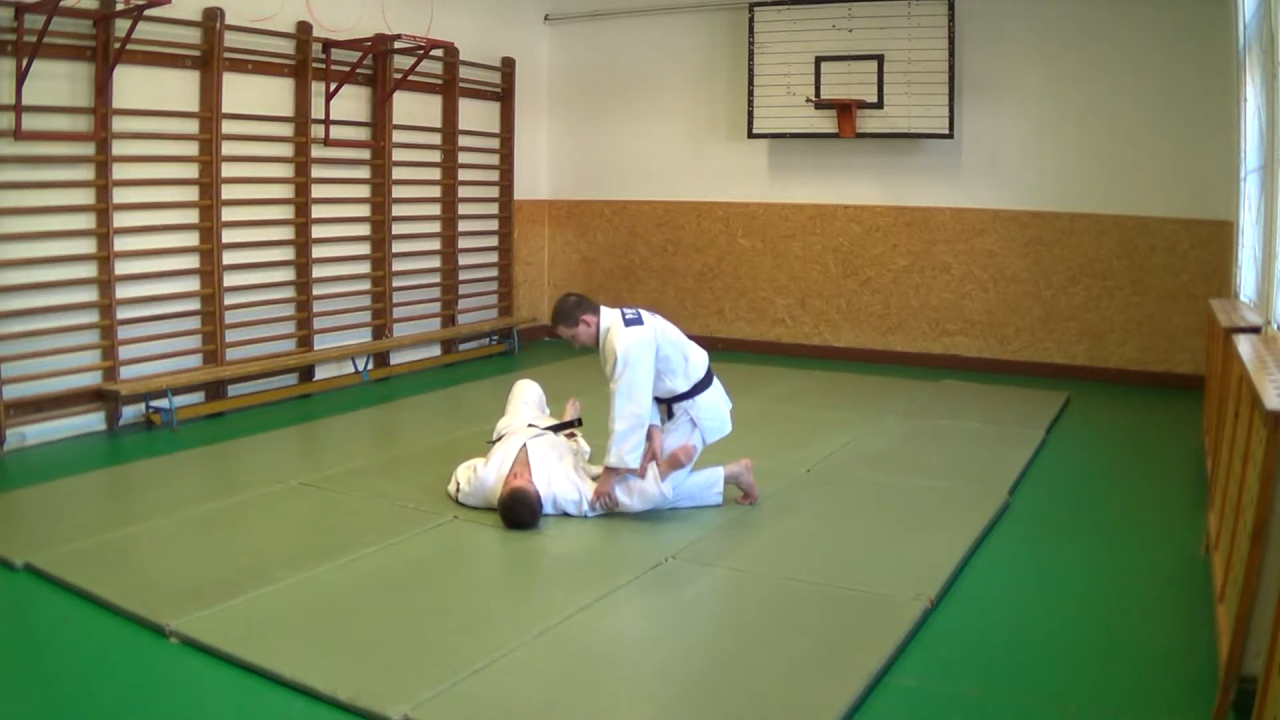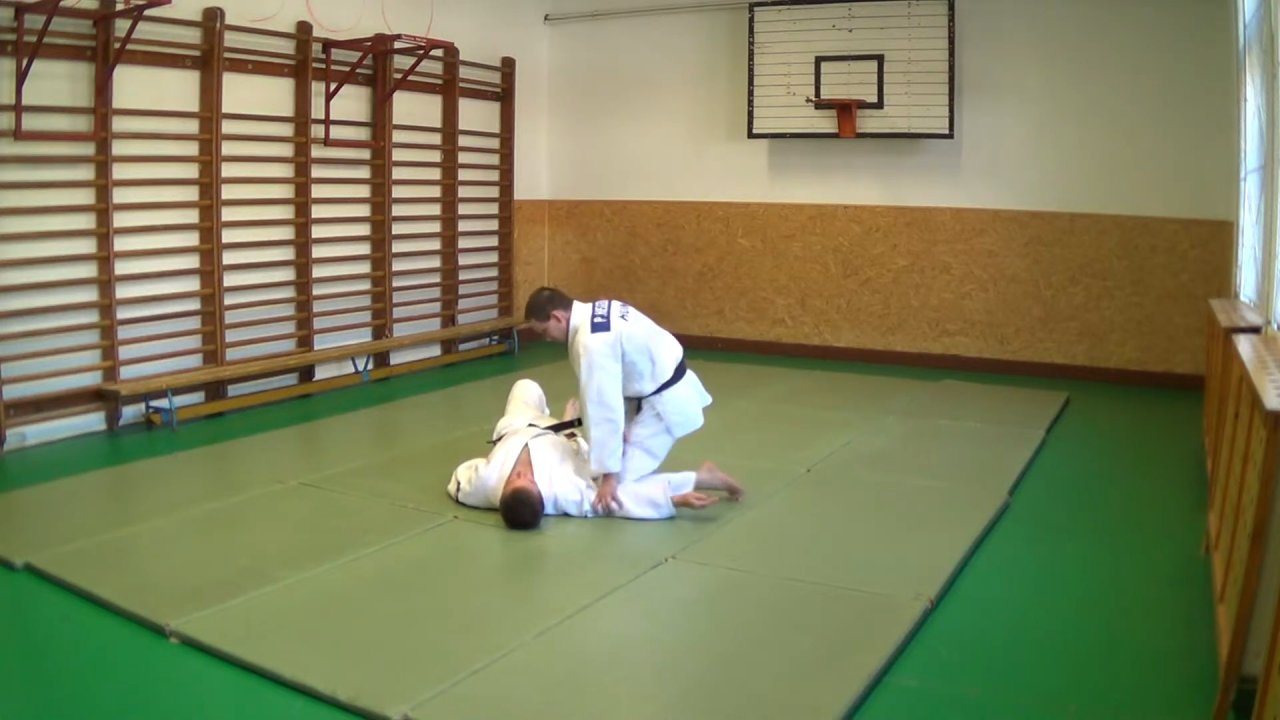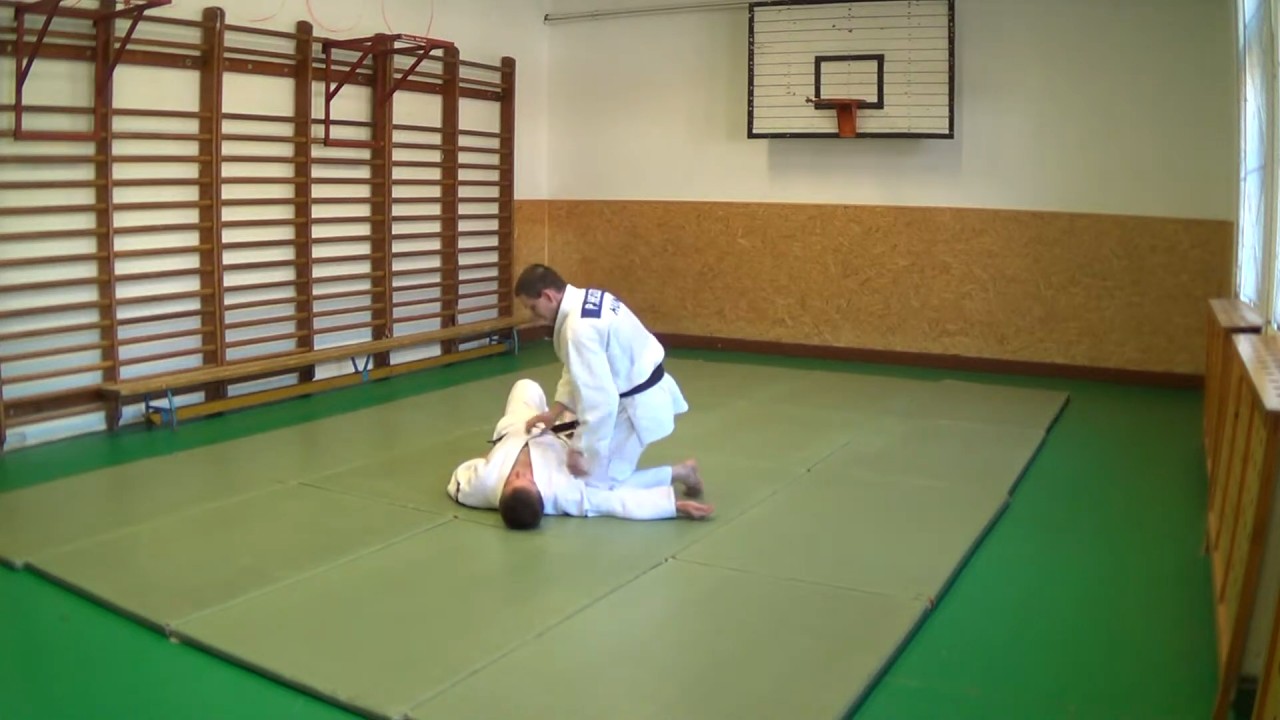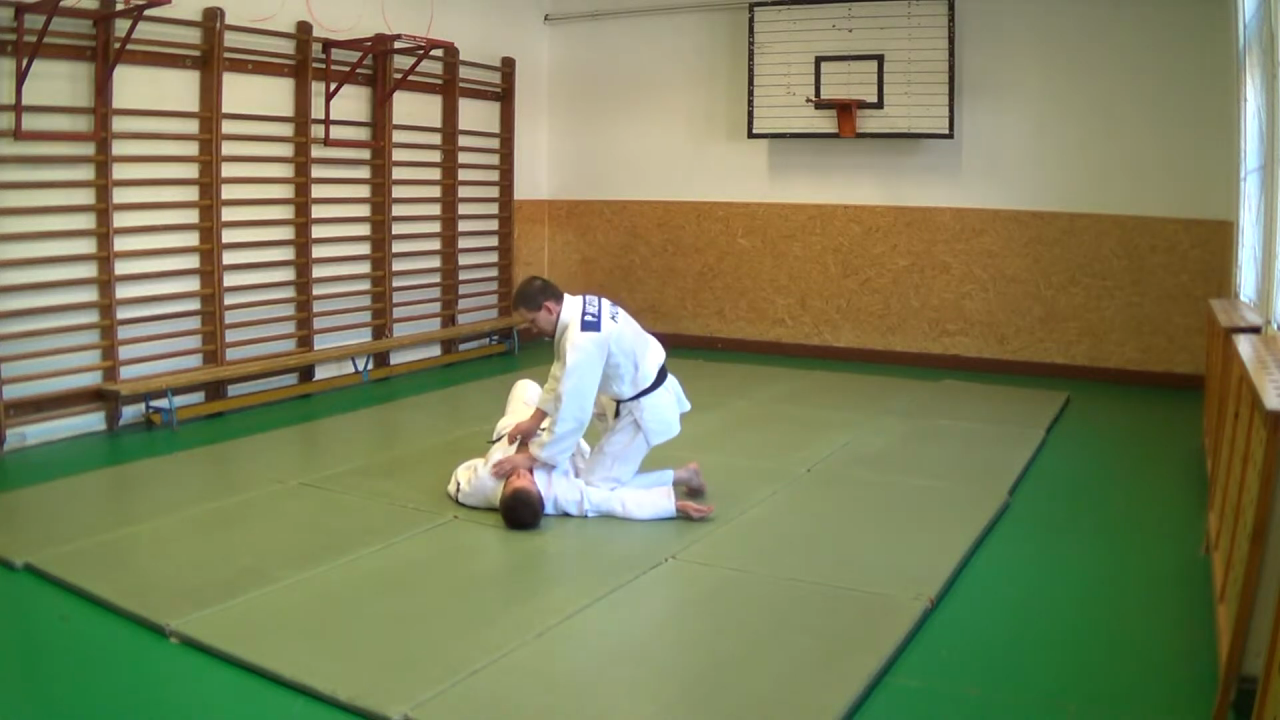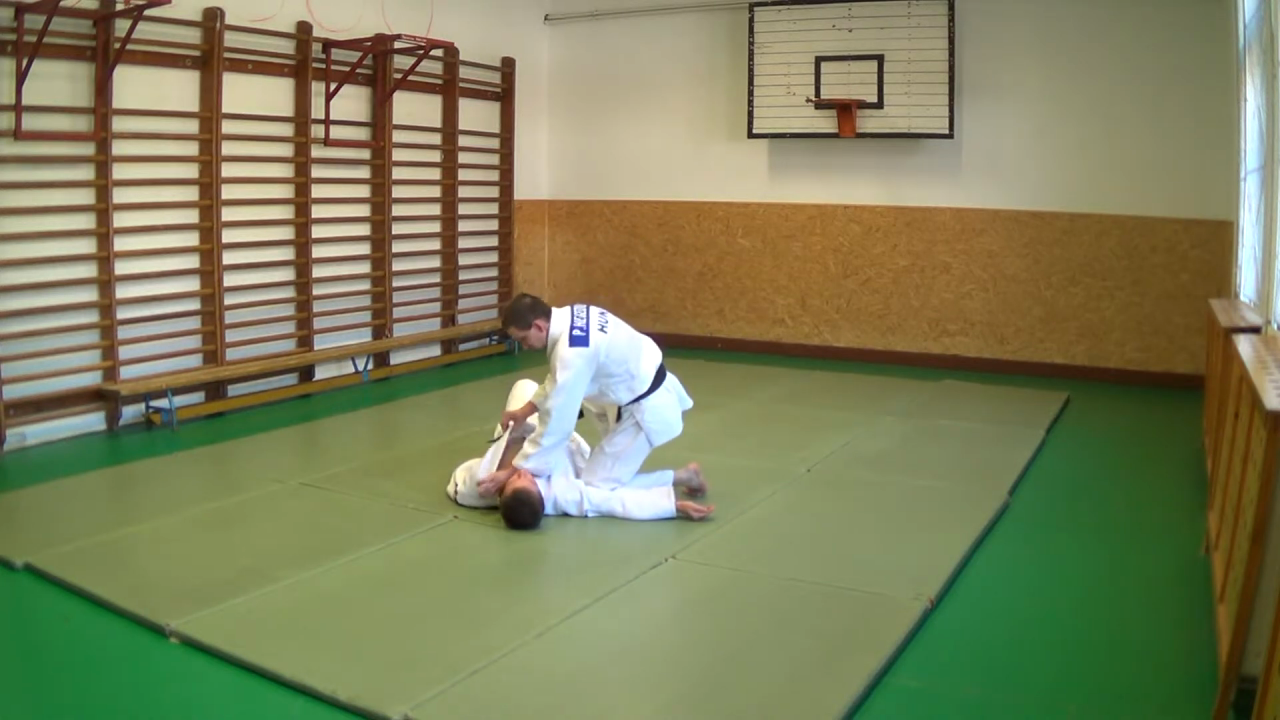
dt=0.4s
person 1, frame 1
left shoulder: (482, 485)
right shoulder: (562, 495)
left elbow: (459, 480)
right elbow: (623, 496)
right wrist: (666, 468)
left hip: (513, 436)
right hip: (555, 443)
left knee: (526, 386)
person 1, frame 2
left shoulder: (482, 485)
right shoulder: (564, 495)
left elbow: (458, 481)
right elbow: (620, 497)
right wrist: (677, 499)
right hip: (558, 443)
left knee: (525, 386)
person 1, frame 3
left shoulder: (482, 485)
right shoulder: (559, 495)
left elbow: (458, 480)
right elbow: (618, 500)
right wrist: (676, 504)
left knee: (527, 387)
person 1, frame 4
left shoulder: (480, 488)
right shoulder: (559, 495)
left elbow: (458, 482)
right elbow: (618, 500)
right wrist: (676, 505)
left knee: (527, 386)
person 1, frame 5
left shoulder: (474, 490)
right shoulder: (558, 496)
left elbow: (458, 483)
right elbow: (618, 500)
right wrist: (676, 505)
left knee: (526, 386)
person 2, frame 1
left shoulder: (627, 341)
right shoulder: (617, 321)
left elbow: (629, 409)
right elbow: (640, 393)
left wrist: (610, 473)
right wrist: (655, 432)
left hip: (695, 408)
right hip: (676, 397)
left ankle: (735, 472)
person 2, frame 2
left shoulder: (591, 343)
right shoulder: (598, 309)
left elbow: (603, 410)
left wrist: (608, 477)
right wrist: (622, 424)
left hip: (665, 402)
right hip: (670, 387)
left knee: (624, 478)
person 2, frame 3
left shoulder: (579, 328)
right shoulder: (586, 299)
left elbow: (599, 399)
right elbow: (581, 372)
left wrist: (581, 448)
right wrist: (556, 410)
left hip: (639, 405)
right hip: (646, 394)
left knee: (596, 485)
person 2, frame 4
left shoulder: (582, 340)
right shoulder: (580, 305)
left elbow: (571, 412)
right elbow: (562, 375)
left wrist: (530, 457)
right wrist: (534, 422)
left hip: (645, 408)
right hip: (649, 396)
left knee: (597, 487)
person 2, frame 5
left shoulder: (571, 353)
right shoulder: (568, 315)
left elbow: (555, 424)
left wrist: (516, 471)
right wrist: (526, 409)
left hip: (648, 410)
right hip: (650, 391)
left knee: (596, 487)
